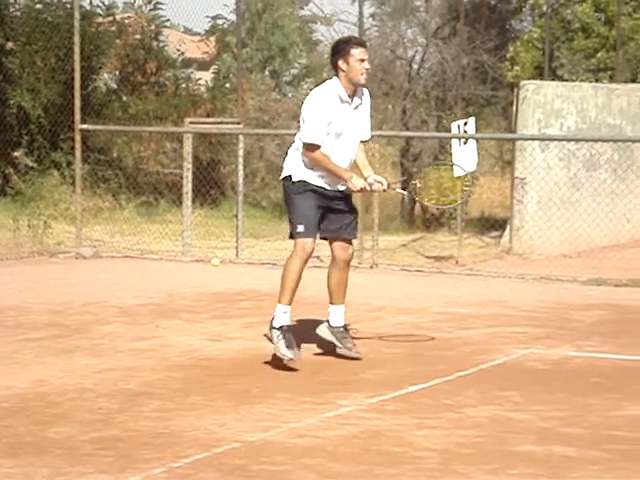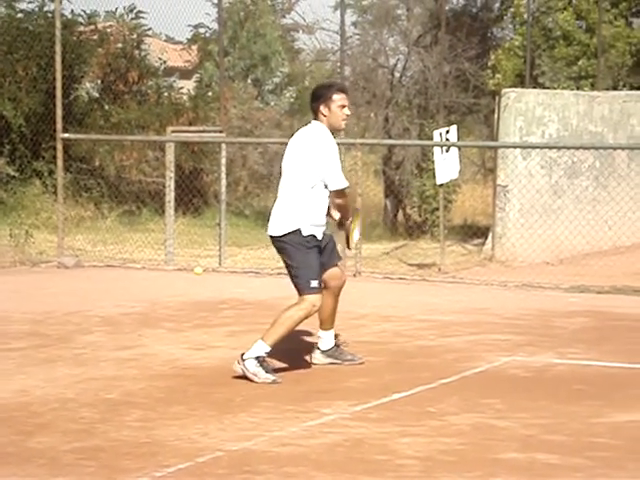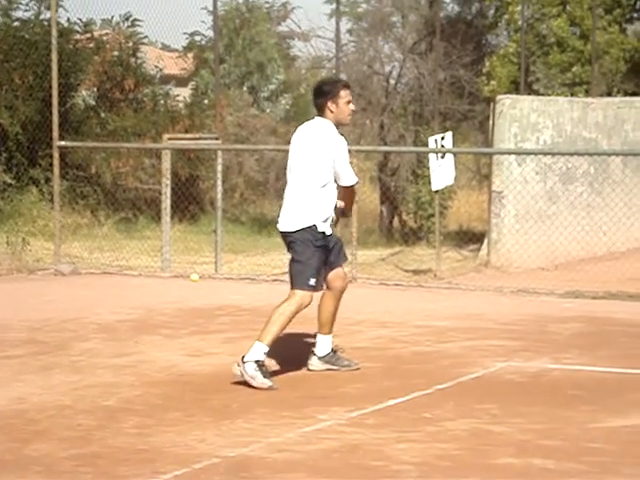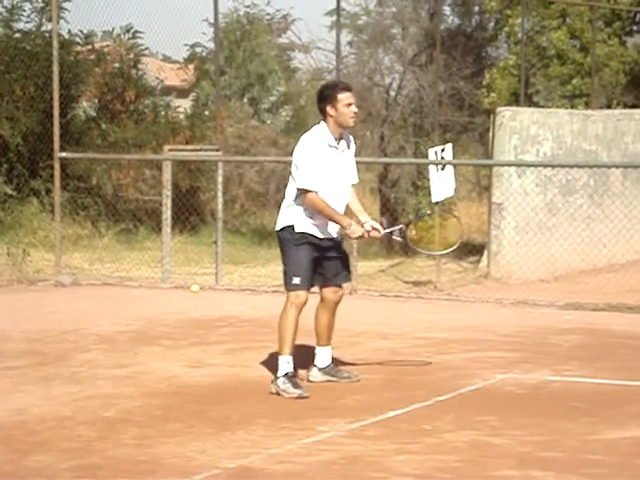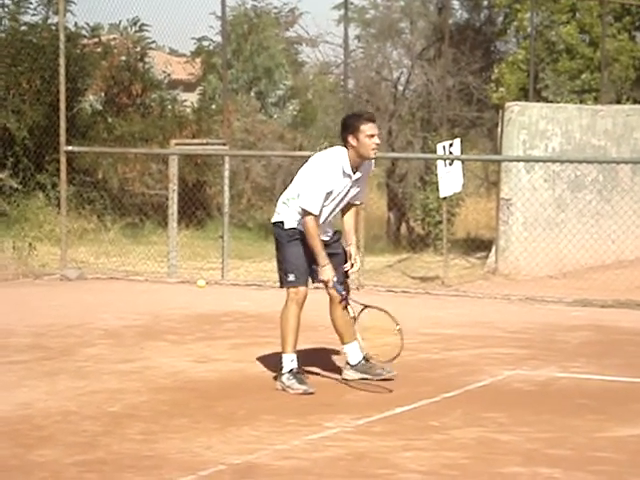
dt=0.4s
person 1, frame 1
left shoulder: (363, 97)
right shoulder: (320, 99)
right elbow: (310, 151)
left wrist: (368, 173)
right wrist: (349, 177)
left hip: (336, 187)
right hip: (304, 181)
left knee: (343, 253)
right knee: (304, 247)
left ankle: (335, 325)
right ankle: (280, 324)
person 1, frame 2
left shoulder: (307, 136)
right shoulder: (323, 144)
right elbow: (339, 195)
left wrist: (333, 213)
right wrist: (345, 218)
left hip: (307, 228)
right hip: (295, 231)
left knee: (335, 279)
right knee: (311, 302)
left ankle: (326, 347)
right ankle: (252, 357)
person 1, frame 3
left shoulder: (304, 131)
right shoulder: (334, 141)
right elbow: (348, 189)
left wrist: (332, 204)
right wrist: (344, 209)
left hip: (313, 224)
right hip: (307, 226)
left knee: (338, 281)
right knee: (301, 297)
left ankle: (323, 353)
right ankle: (252, 360)
person 1, frame 4
left shoulder: (347, 142)
right shoulder: (311, 144)
left elbow: (348, 189)
right elbow: (309, 196)
left wrist: (365, 219)
right wrist: (346, 223)
left hip: (327, 233)
right hip: (297, 229)
left knee: (332, 295)
right knee: (297, 298)
left ankle: (322, 364)
right ankle: (284, 373)
person 1, frame 5
left shoulder: (366, 166)
right shoulder: (324, 166)
right elbow: (308, 219)
left wrist: (351, 244)
right wrist: (323, 263)
left hip: (323, 231)
right hip: (293, 226)
left knee: (338, 294)
right knee: (297, 294)
left ankle: (356, 363)
right ankle: (288, 371)
